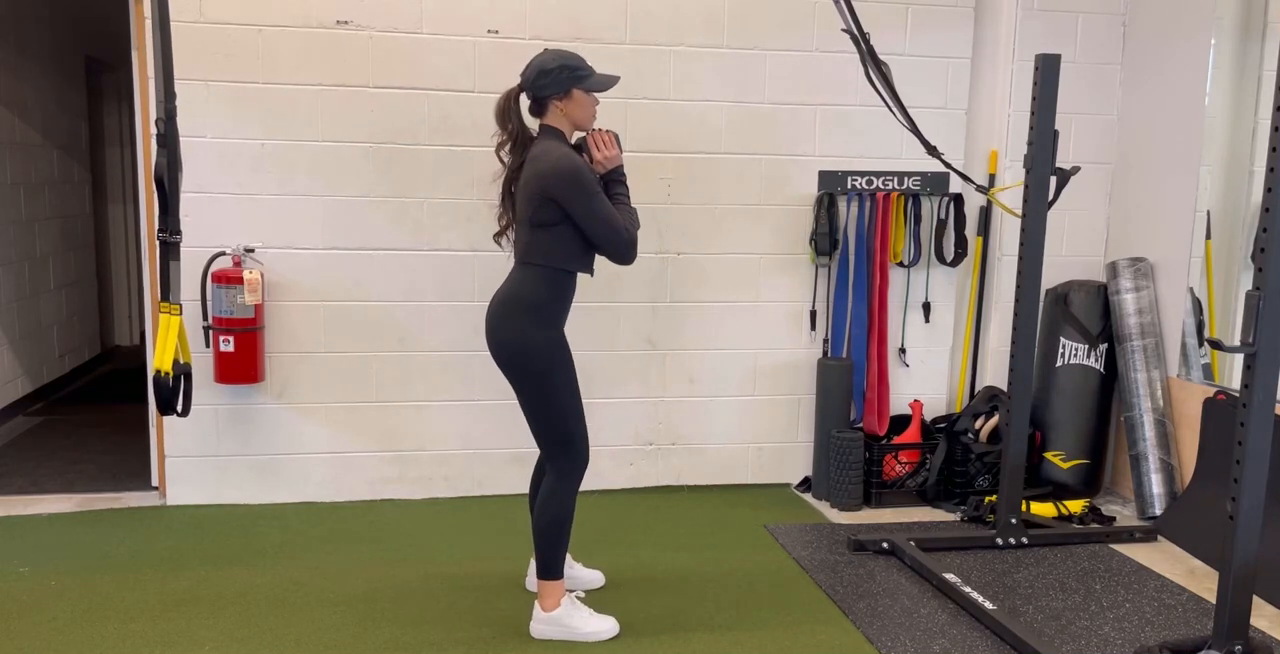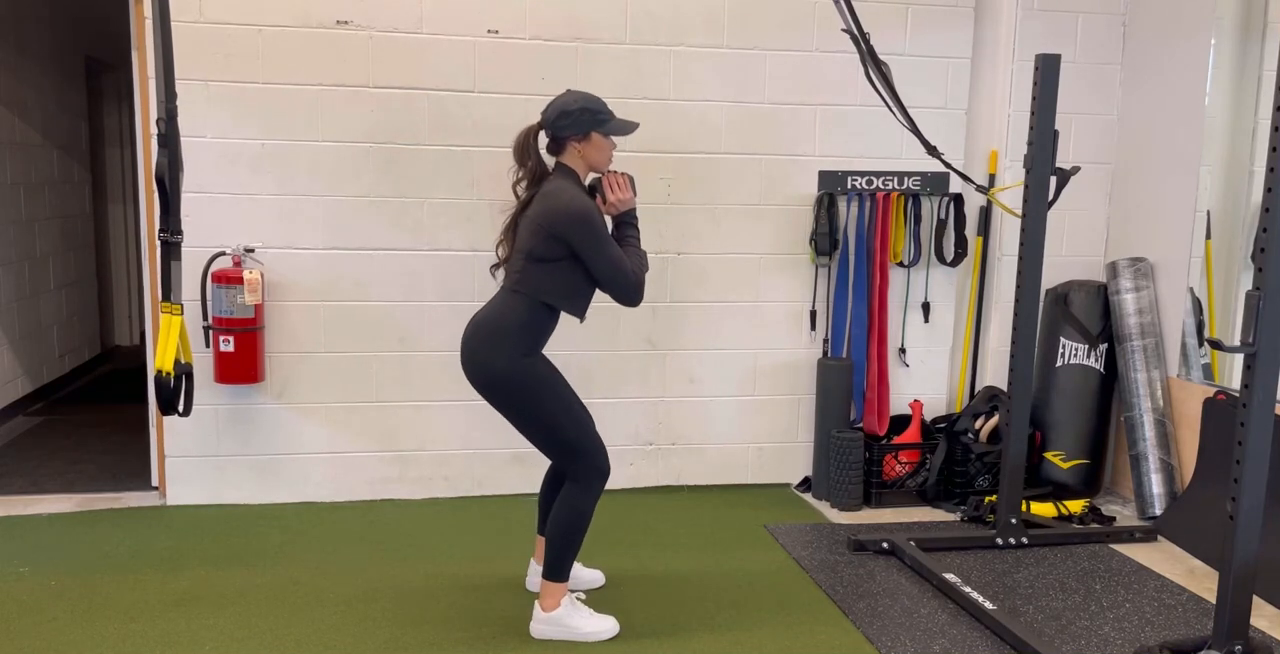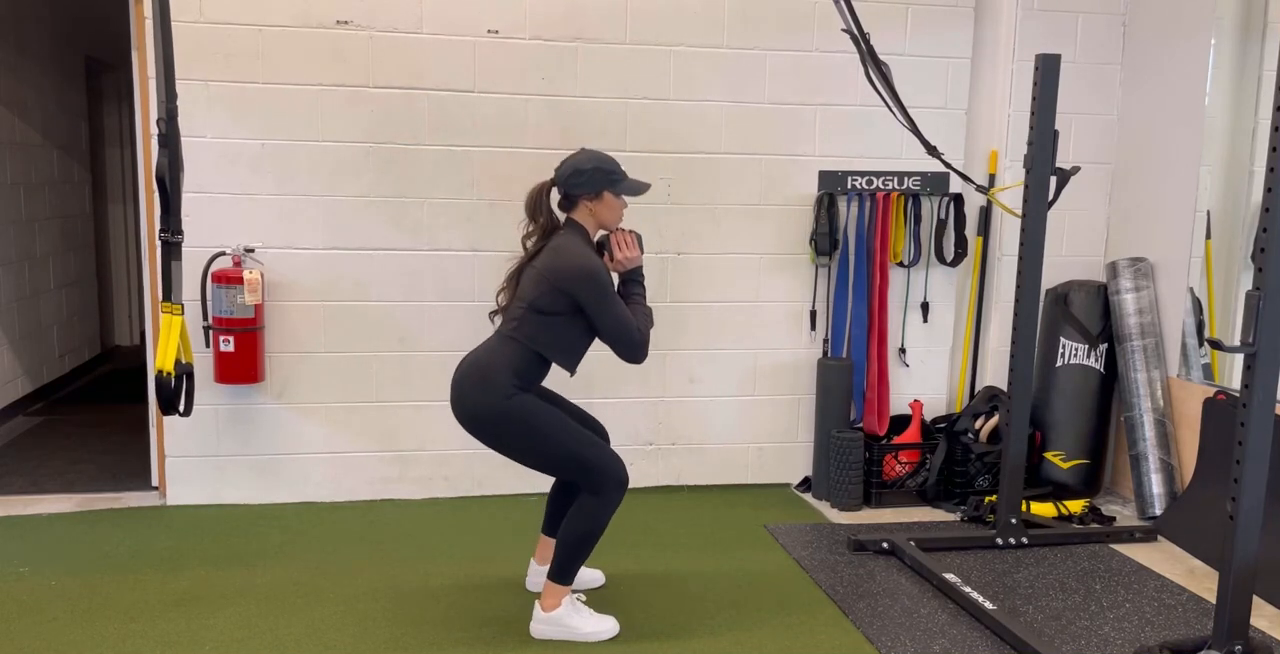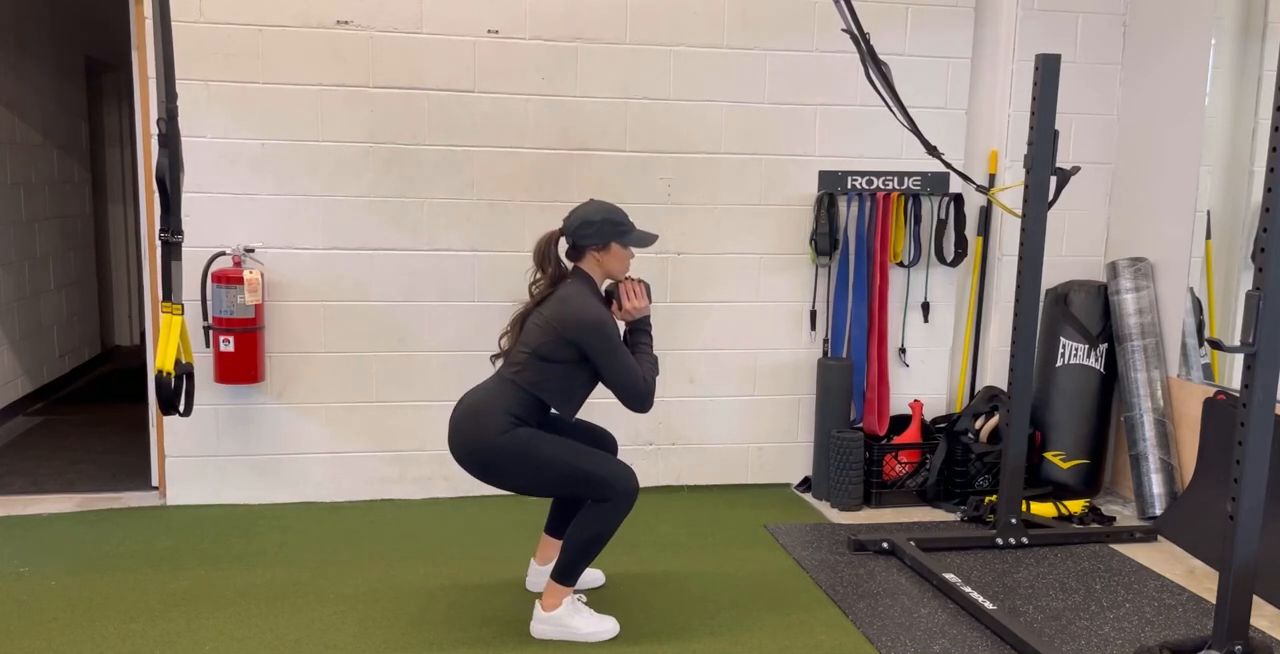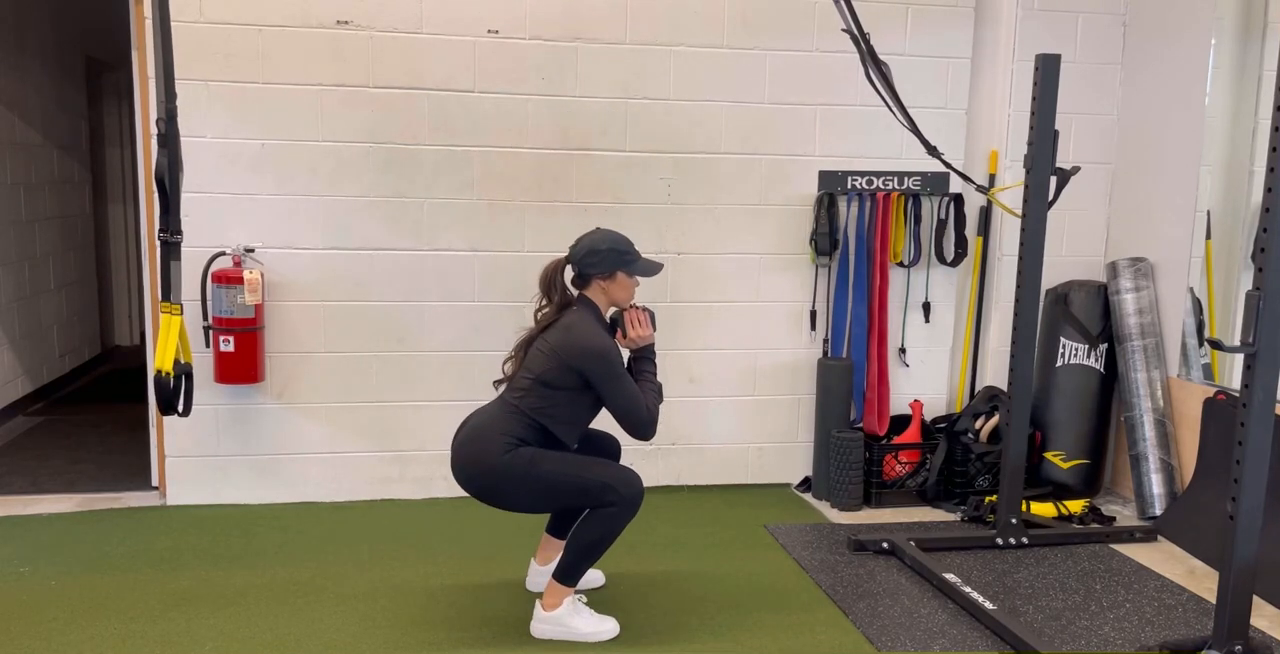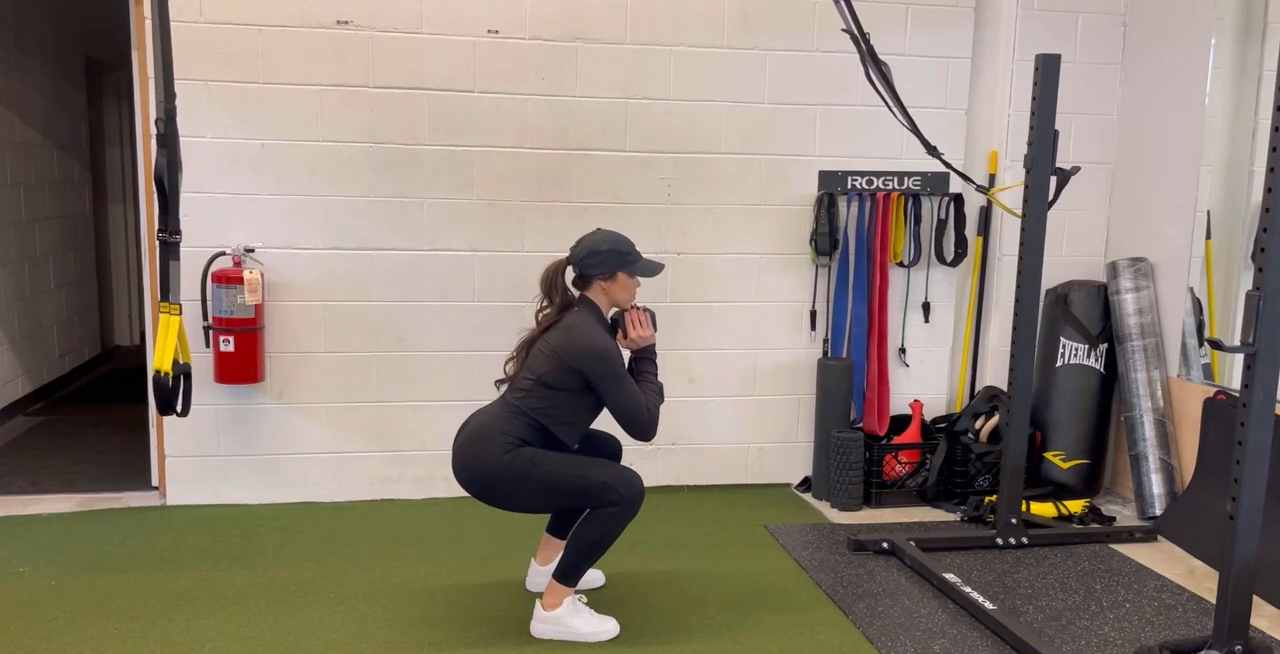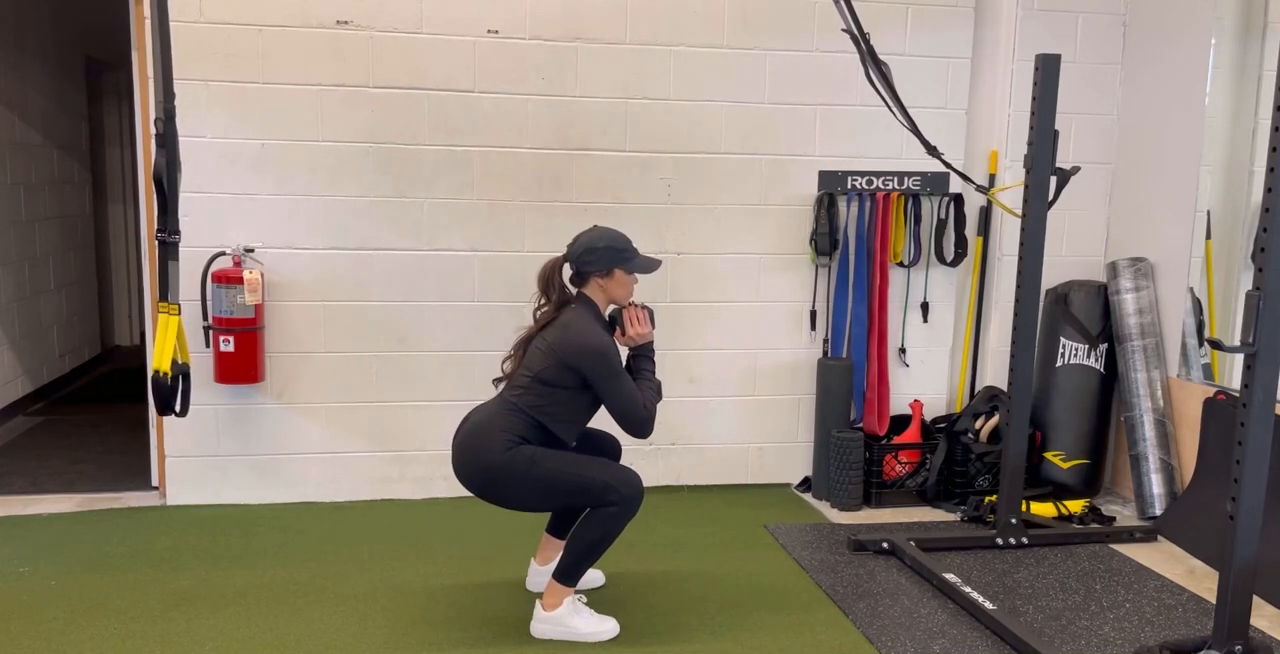
dt=0.3s
person 1, frame 1
left shoulder: (543, 155)
right shoulder: (562, 164)
left elbow: (584, 224)
right elbow: (622, 247)
left wrist: (600, 176)
right wrist: (613, 176)
left hip: (524, 316)
right hip: (529, 324)
left knee: (559, 448)
right knee: (568, 456)
left ankle: (549, 563)
right ankle: (551, 607)
person 1, frame 2
left shoulder: (556, 193)
right shoulder: (572, 206)
left elbow: (602, 271)
right elbow: (629, 289)
left wrist: (609, 217)
right wrist: (624, 220)
left hip: (500, 342)
right hip: (503, 352)
left knee: (575, 444)
right knee: (588, 463)
left ankle: (545, 562)
right ankle: (552, 608)
person 1, frame 3
left shoulder: (563, 246)
right shoulder: (579, 263)
left elbow: (606, 323)
right elbow: (634, 347)
left wrist: (615, 274)
right wrist: (631, 276)
left hip: (493, 382)
right hip: (492, 395)
left knee: (591, 443)
right knee: (607, 476)
left ankle: (545, 562)
right ankle: (553, 608)
person 1, frame 4
left shoulder: (570, 294)
right shoulder: (585, 313)
left elbow: (618, 371)
right elbow: (640, 396)
left wrist: (621, 324)
right wrist: (639, 325)
left hip: (488, 420)
right hip: (489, 436)
left knee: (599, 448)
right knee: (617, 483)
left ankle: (546, 562)
right ankle: (553, 608)
person 1, frame 5
left shoulder: (574, 320)
right shoulder: (589, 341)
left elbow: (620, 396)
right elbow: (642, 424)
left wrist: (627, 351)
right wrist: (643, 352)
left hip: (489, 441)
right hip: (492, 459)
left knee: (603, 451)
right knee: (623, 488)
left ankle: (546, 563)
right ankle: (554, 607)
person 1, frame 6
left shoulder: (576, 322)
right shoulder: (590, 341)
left elbow: (620, 397)
right elbow: (643, 425)
left wrist: (627, 351)
right wrist: (644, 353)
left hip: (490, 441)
right hip: (493, 460)
left knee: (605, 452)
right knee: (624, 489)
left ankle: (546, 563)
right ankle: (553, 608)
person 1, frame 7
left shoulder: (573, 319)
right shoulder: (587, 338)
left elbow: (621, 399)
right elbow: (639, 422)
left wrist: (627, 349)
right wrist: (642, 350)
left hip: (491, 438)
right hip: (492, 456)
left knee: (603, 451)
right knee: (623, 489)
left ankle: (546, 563)
right ankle: (554, 607)
